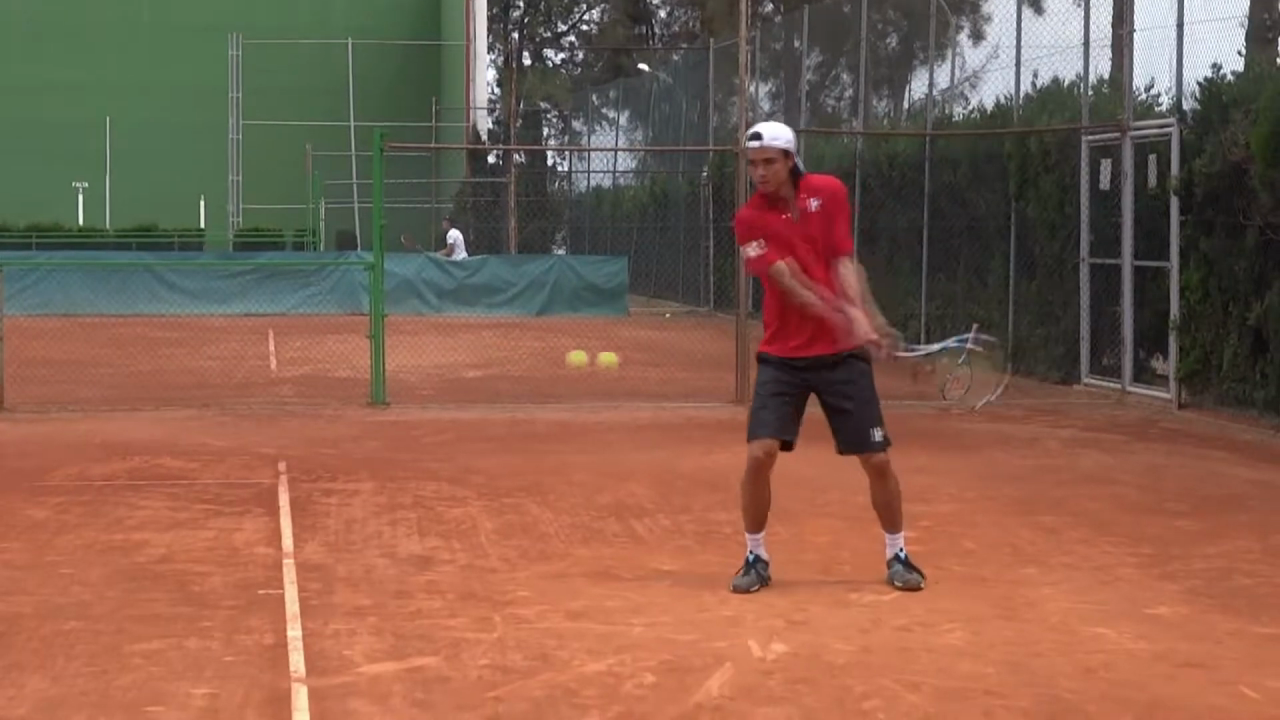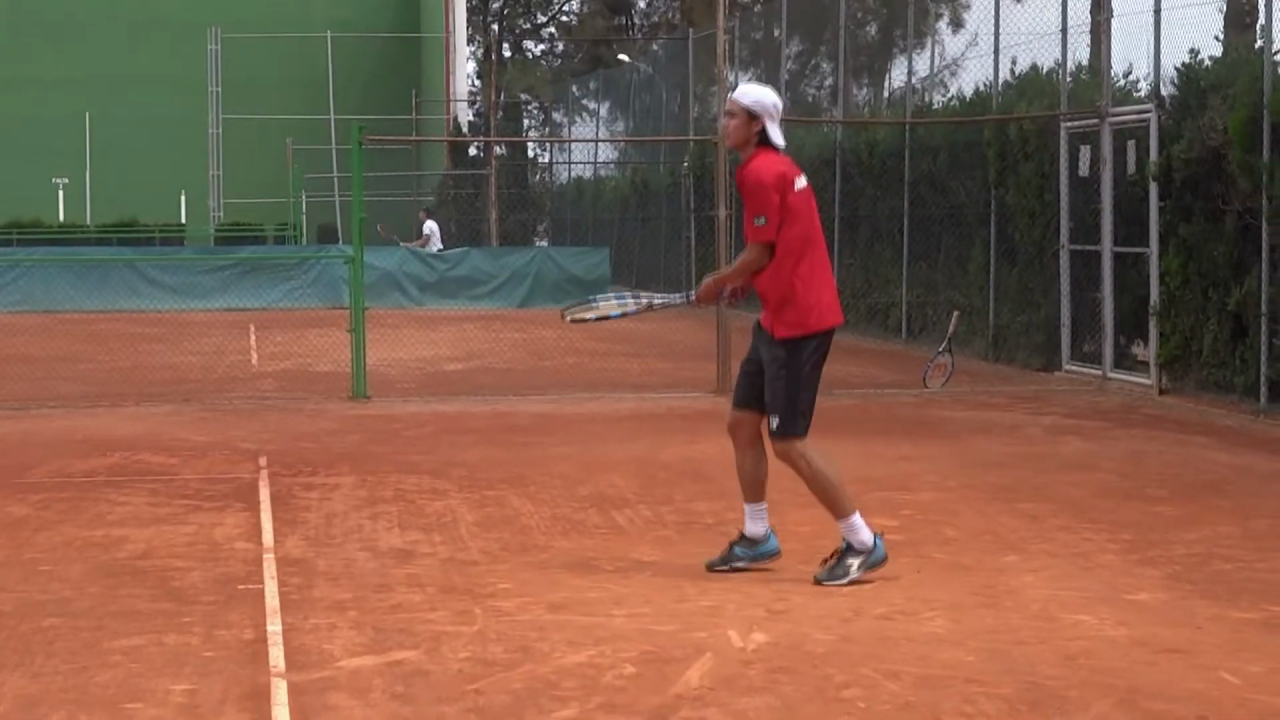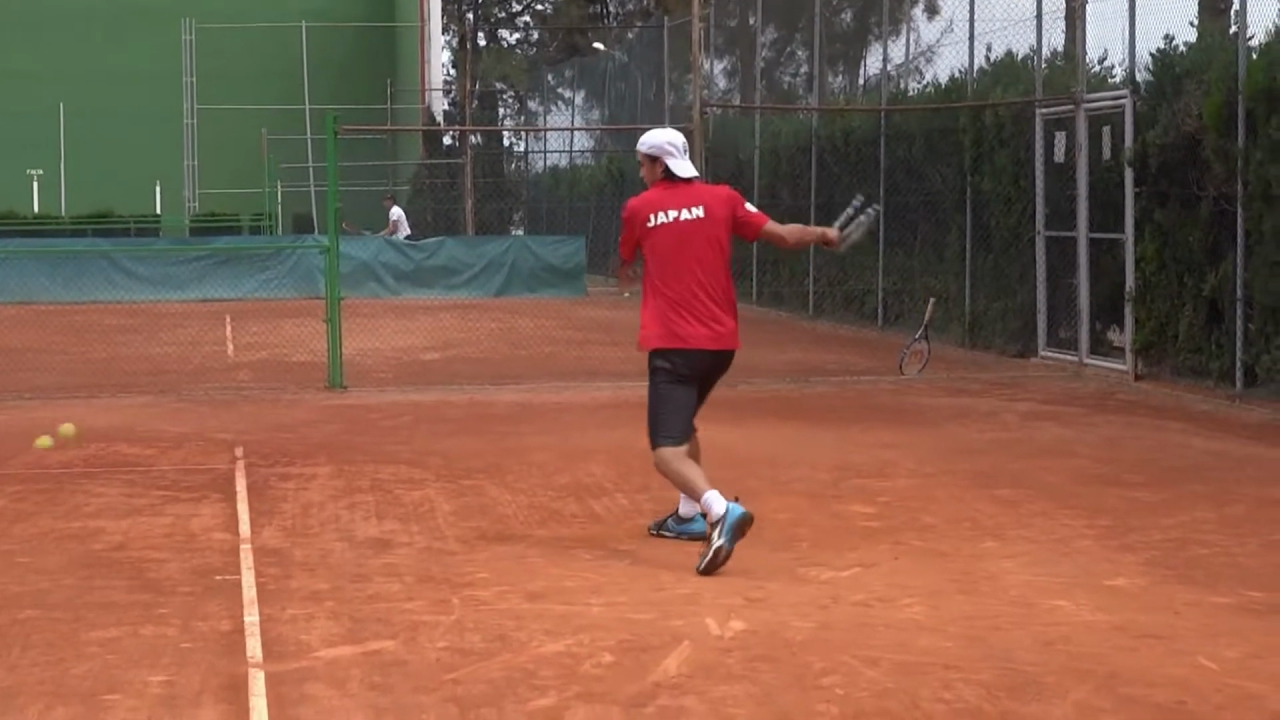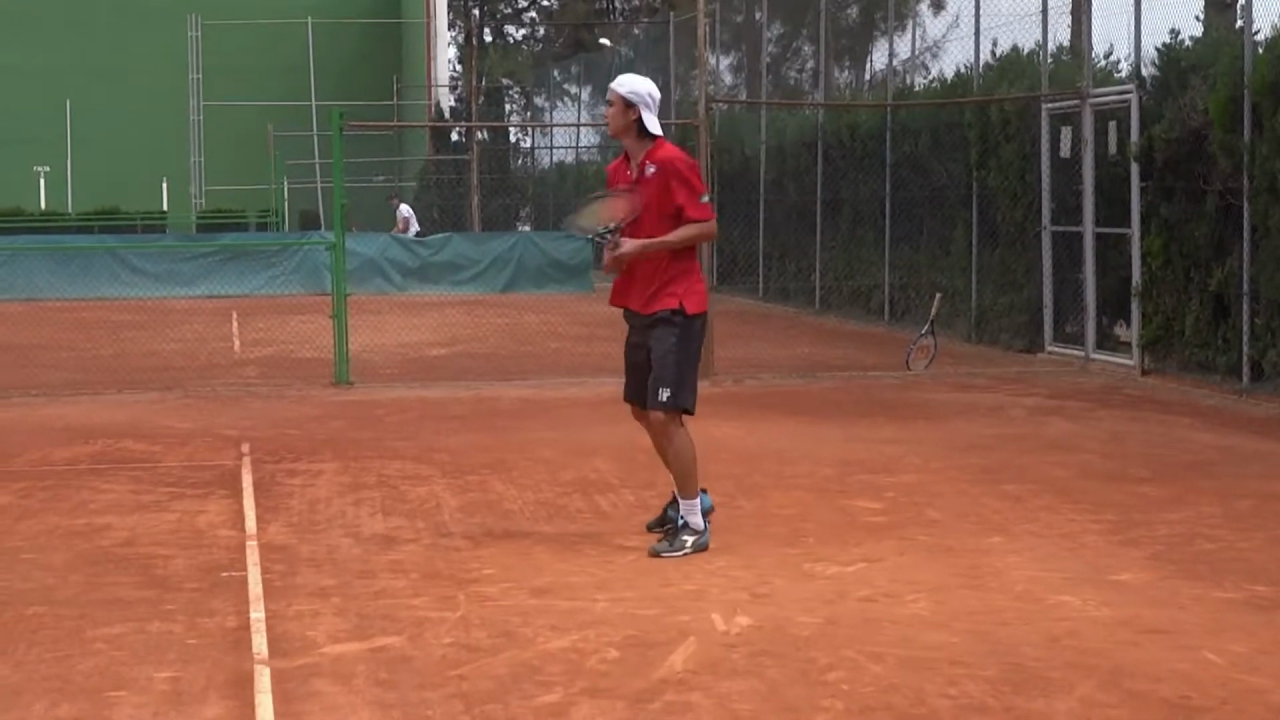
dt=1s
person 1, frame 1
left shoulder: (830, 192)
right shoulder: (750, 219)
left elbow: (844, 263)
right elbow: (789, 286)
left wrist: (865, 317)
right wrist: (846, 322)
left hip: (841, 353)
right hip: (782, 355)
left knee: (877, 459)
right knee: (759, 456)
left ankle: (897, 554)
right ankle: (755, 557)
person 1, frame 2
left shoulder: (763, 172)
right shoulder: (777, 167)
left elbow: (759, 254)
left wrist: (715, 283)
right wrist: (737, 279)
left hip: (797, 322)
right hip: (782, 319)
left knee: (787, 443)
right knee: (740, 421)
left ankle: (862, 543)
right ankle: (757, 537)
person 1, frame 3
left shoulder: (637, 209)
right shoulder: (722, 199)
left elbow: (625, 264)
right elbow: (782, 235)
left wrist: (631, 277)
right wrist: (828, 233)
left hip: (674, 344)
right hip: (722, 341)
left knee: (668, 454)
right knee: (680, 423)
left ankle: (725, 511)
right ankle: (690, 514)
person 1, frame 4
left shoulder: (672, 161)
right shoulder: (617, 170)
left elbow: (705, 228)
left wrist: (644, 246)
right wrist: (617, 254)
left hip: (676, 306)
right hip: (640, 307)
left knee: (666, 415)
right knee: (643, 410)
left ankle: (694, 524)
right ankle: (687, 498)
